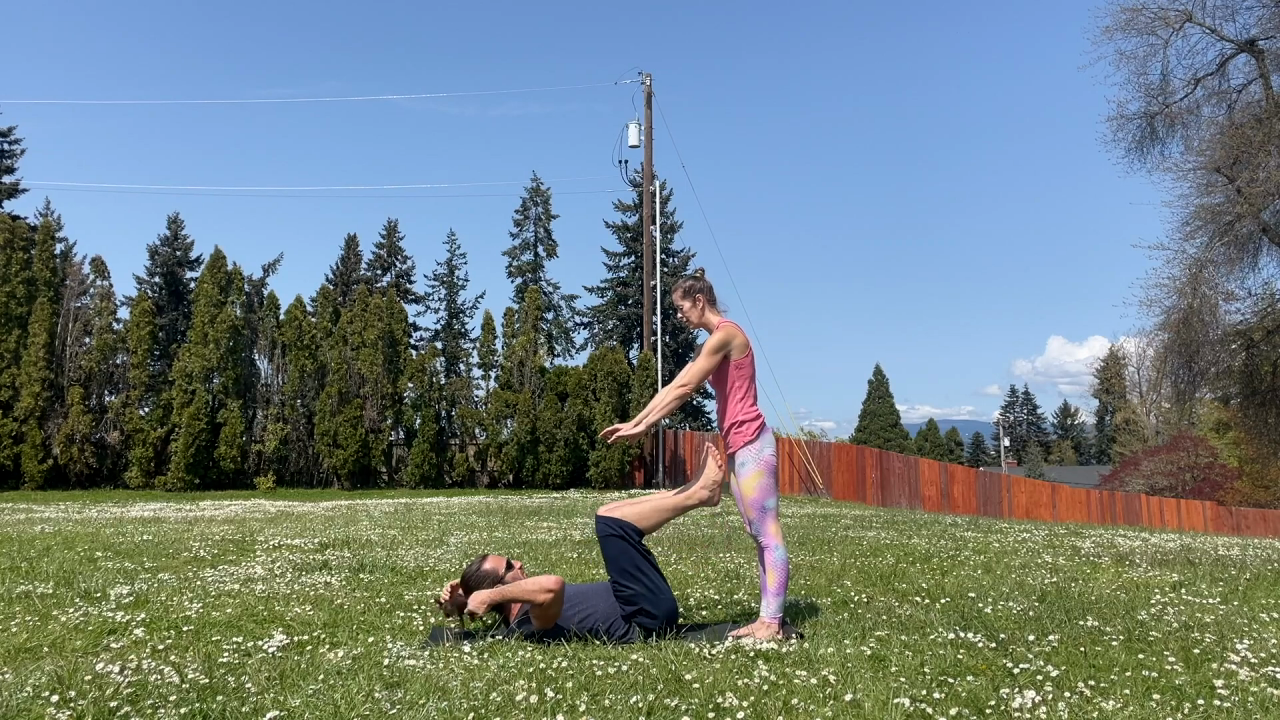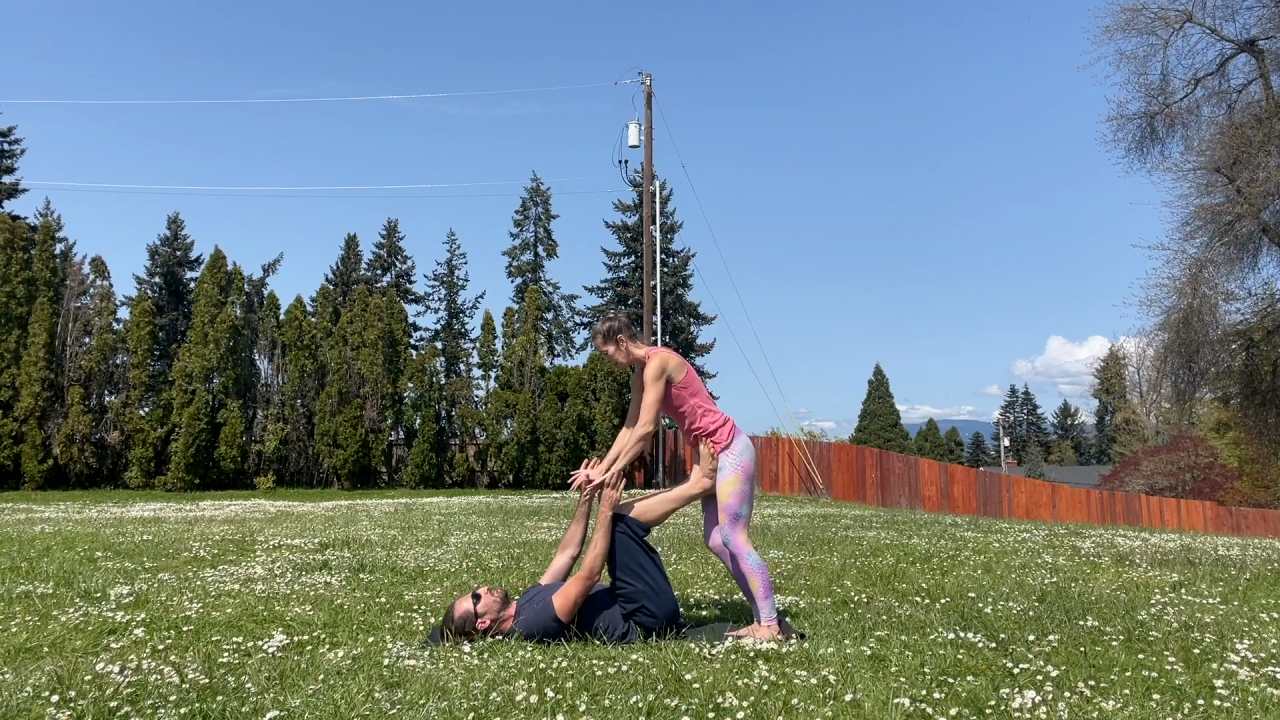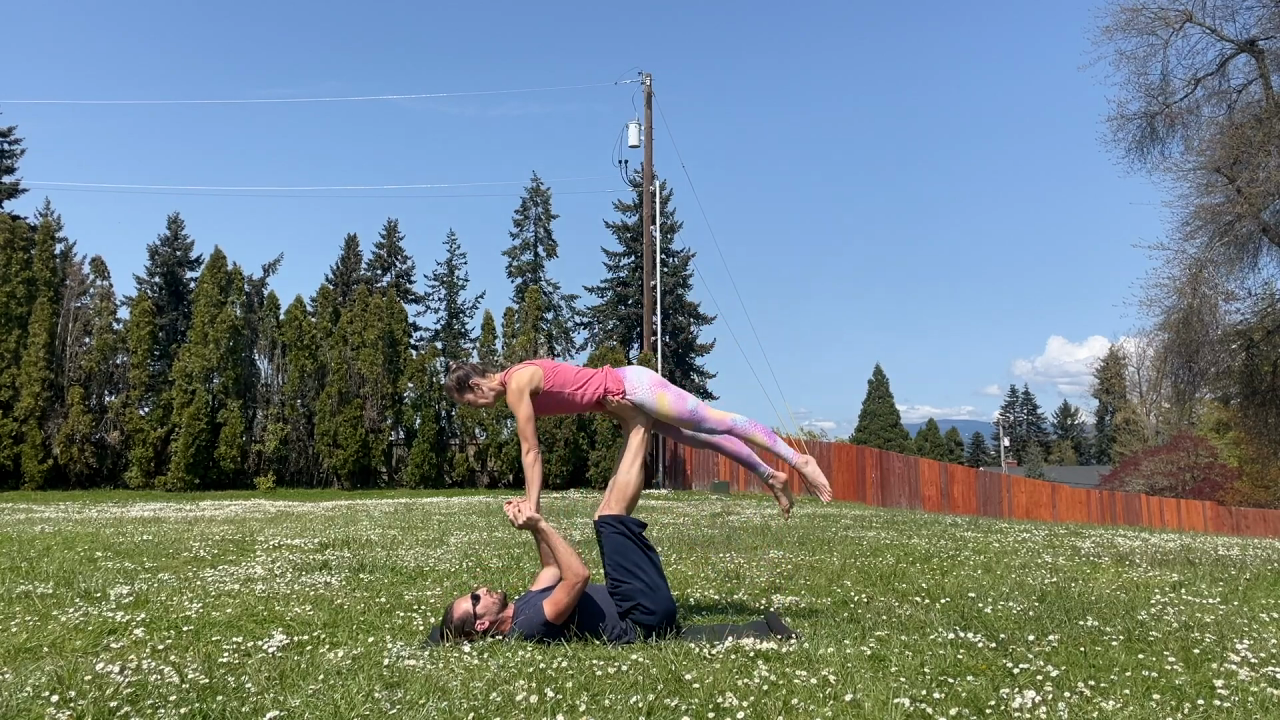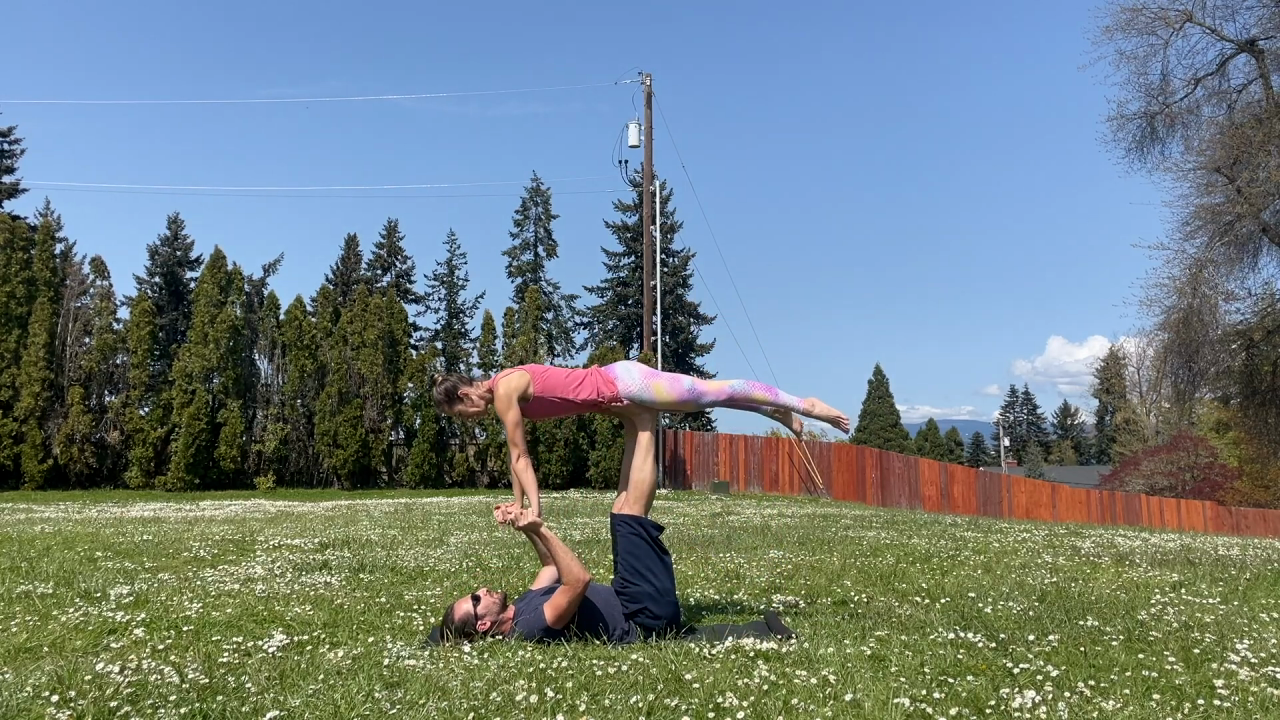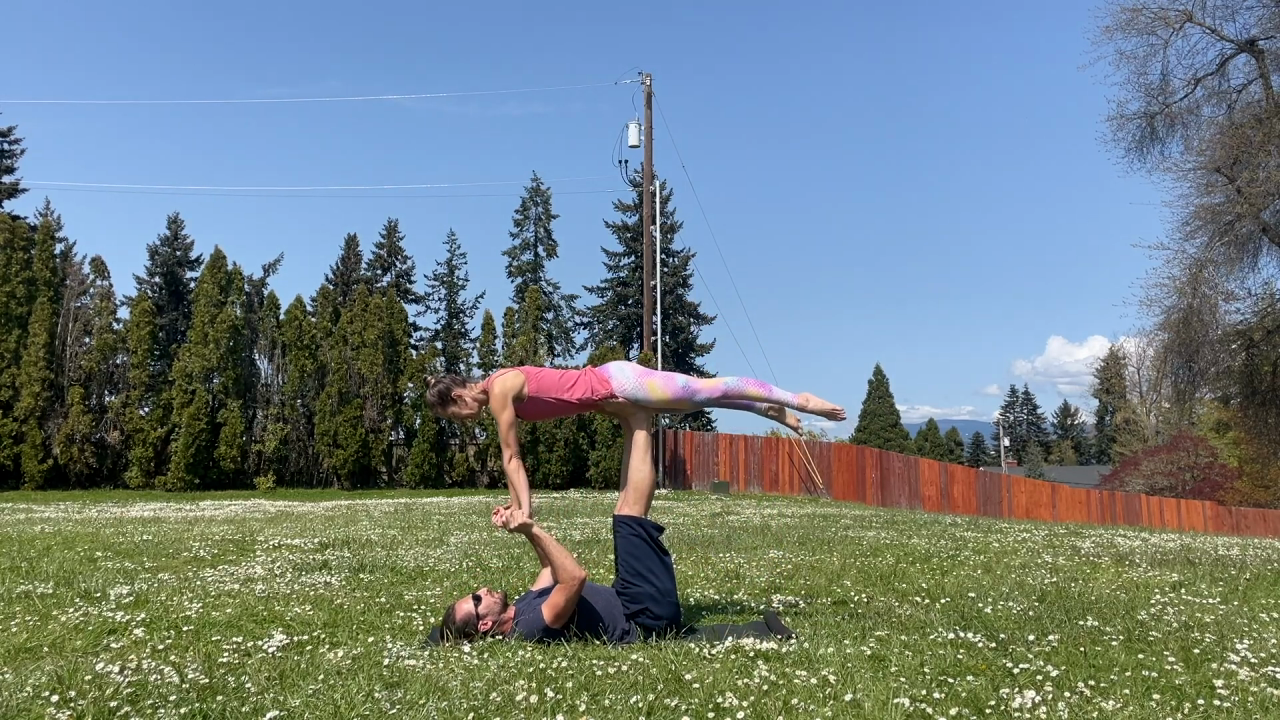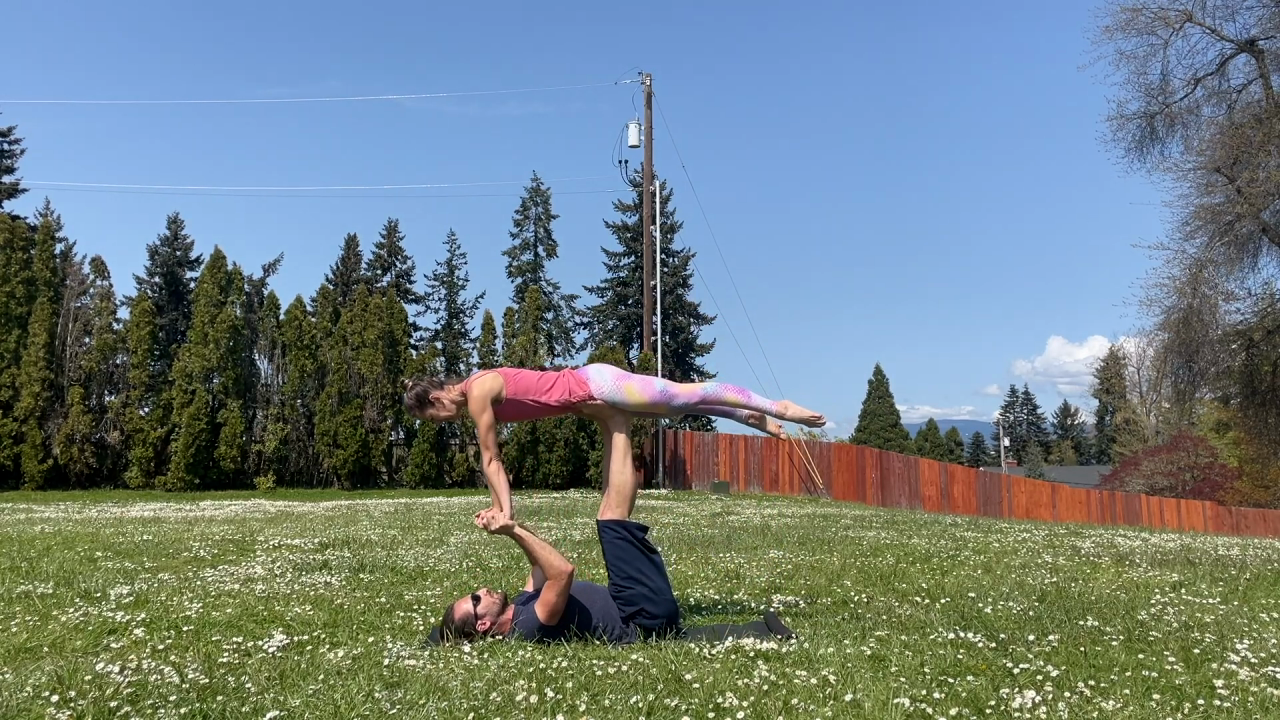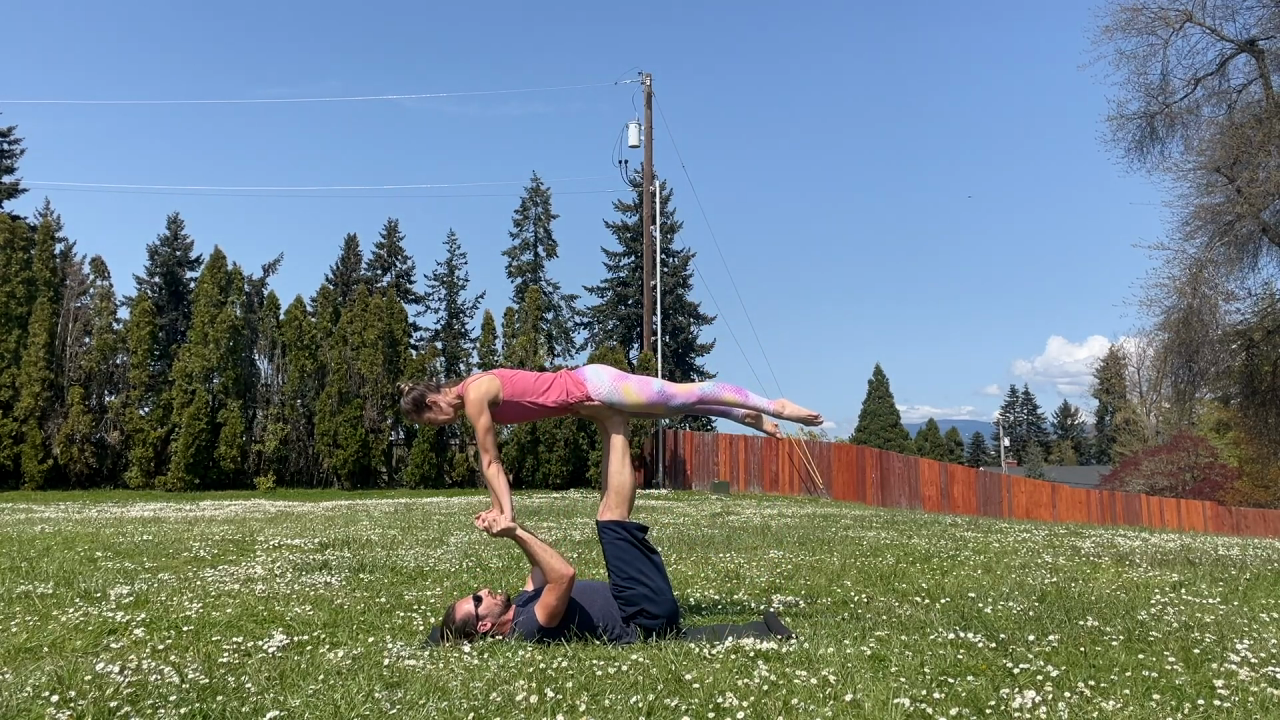
dt=0.7s
person 1, frame 1
left shoulder: (725, 334)
right shoulder: (712, 343)
left elbow: (685, 389)
right elbow: (674, 385)
left wrist: (644, 427)
right wrist: (634, 422)
left hip: (750, 442)
right hip: (738, 446)
left knee: (768, 534)
right knee: (758, 534)
left ankle: (773, 622)
right ankle: (767, 618)
person 1, frame 2
left shoulder: (656, 363)
right shoulder: (642, 370)
left elbow: (646, 428)
right elbow: (630, 427)
left wrist: (613, 472)
right wrist: (599, 467)
left hip: (729, 448)
right hip: (713, 452)
left knee: (734, 540)
right knee: (716, 539)
left ankle: (771, 624)
right ankle: (761, 617)
person 1, frame 3
left shoulder: (516, 386)
right shoulder: (514, 384)
left elbow: (531, 452)
right elbow: (532, 450)
left wrist: (532, 508)
right wrist: (530, 503)
left hip: (630, 387)
right hip: (625, 396)
left knee: (719, 422)
right knee: (702, 436)
left ankle: (799, 462)
right ankle: (772, 478)
person 1, frame 4
left shoulder: (505, 390)
right shoulder: (506, 394)
left elbow: (520, 456)
right elbow: (517, 455)
left wrist: (535, 509)
right wrist: (518, 505)
left hip: (621, 386)
right hip: (618, 393)
left knee: (714, 393)
right knee: (706, 397)
left ankle: (803, 405)
right ankle: (776, 410)
person 1, frame 5
left shoulder: (500, 389)
right shoulder: (500, 395)
left elbow: (511, 457)
right elbow: (512, 457)
left wrist: (526, 510)
right wrist: (516, 507)
left hip: (615, 384)
right hip: (611, 392)
left knee: (707, 391)
right knee: (702, 396)
left ankle: (797, 400)
right ankle: (772, 409)
person 1, frame 6
left shoulder: (477, 392)
right shoulder: (477, 394)
left elbow: (490, 458)
right elbow: (492, 458)
left wrist: (507, 511)
right wrist: (498, 507)
left hip: (593, 387)
right hip: (588, 397)
left knee: (688, 397)
right knee: (681, 405)
left ankle: (776, 408)
right ankle: (753, 418)
person 1, frame 7
left shoulder: (475, 394)
right shoulder: (475, 395)
left elbow: (489, 460)
right elbow: (491, 461)
left wrist: (508, 513)
right wrist: (498, 508)
left hip: (590, 388)
right hip: (586, 397)
left knee: (685, 396)
right knee: (678, 404)
left ankle: (773, 406)
right ankle: (750, 417)
person 2, frame 1
left shoulder: (520, 615)
right shoulder: (533, 625)
right elbow: (553, 584)
left wrist: (465, 587)
right wrist: (491, 596)
left hip: (646, 617)
right hip: (647, 620)
left knee: (612, 516)
right knee: (609, 518)
left ankle: (693, 492)
right ankle: (699, 493)
person 2, frame 2
left shoulder: (527, 601)
right shoulder: (532, 625)
left elbow: (567, 553)
right elbow: (589, 572)
left wrist: (586, 498)
right wrist: (605, 509)
left hip: (649, 618)
right hip: (648, 620)
right knee: (619, 518)
right ankle: (699, 484)
person 2, frame 3
left shoulder: (524, 609)
right shoulder: (528, 626)
left elbow: (553, 568)
right elbow: (577, 576)
left wrist: (533, 526)
right wrist: (540, 525)
left hip: (644, 621)
right hip: (643, 617)
right knee: (610, 516)
person 2, frame 4
left shoulder: (525, 606)
right shoulder: (531, 627)
left elbow: (552, 566)
right elbow: (578, 580)
left wrist: (527, 529)
right wrist: (540, 529)
left hip: (644, 623)
right hip: (647, 618)
right knee: (628, 515)
person 2, frame 5
left shoulder: (523, 608)
right shoulder: (531, 626)
left elbow: (553, 567)
right elbow: (575, 577)
left wrist: (524, 529)
right wrist: (534, 530)
left hip: (644, 621)
right hip: (647, 618)
right knee: (629, 515)
person 2, frame 6
left shoulder: (522, 606)
right shoulder: (528, 627)
left elbow: (542, 566)
right elbow: (562, 571)
left wrist: (512, 530)
right wrist: (515, 529)
left hip: (645, 622)
right hip: (645, 619)
right knee: (611, 514)
person 2, frame 7
left shoulder: (520, 608)
right shoulder: (529, 628)
left elbow: (543, 566)
right elbow: (564, 575)
left wrist: (513, 532)
right wrist: (517, 533)
left hip: (650, 624)
right hip: (646, 617)
right knee: (612, 517)
